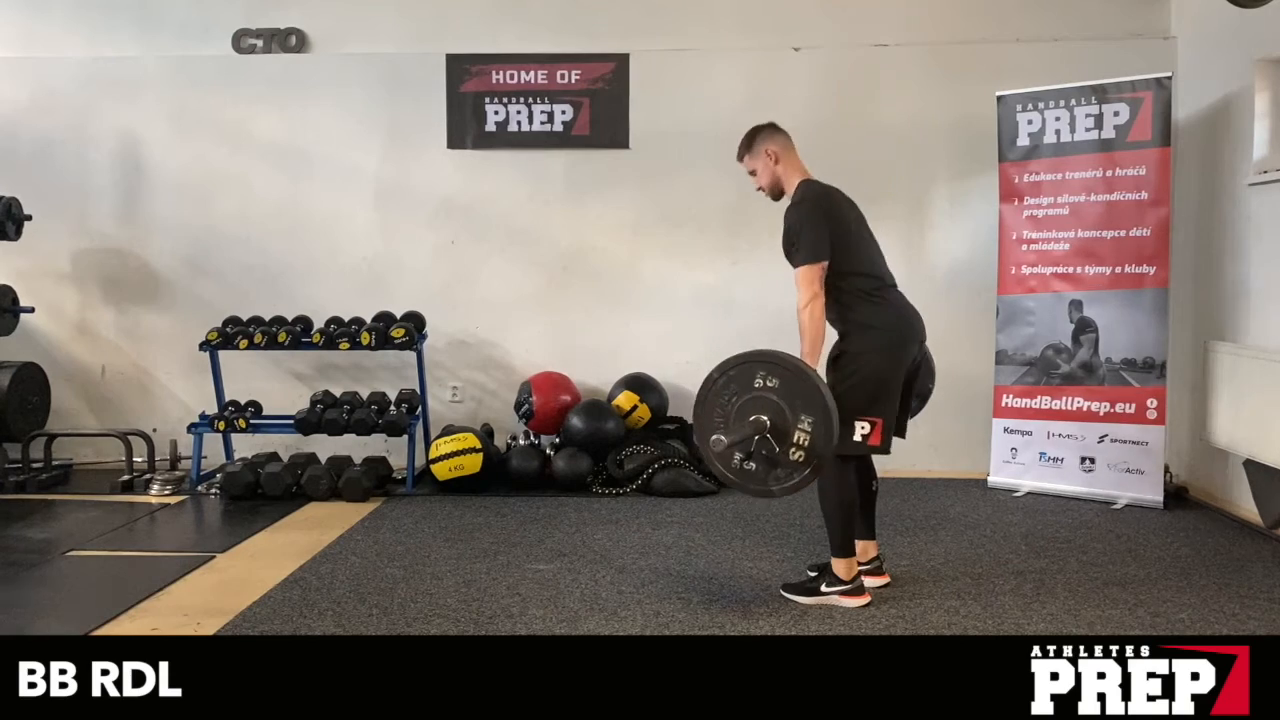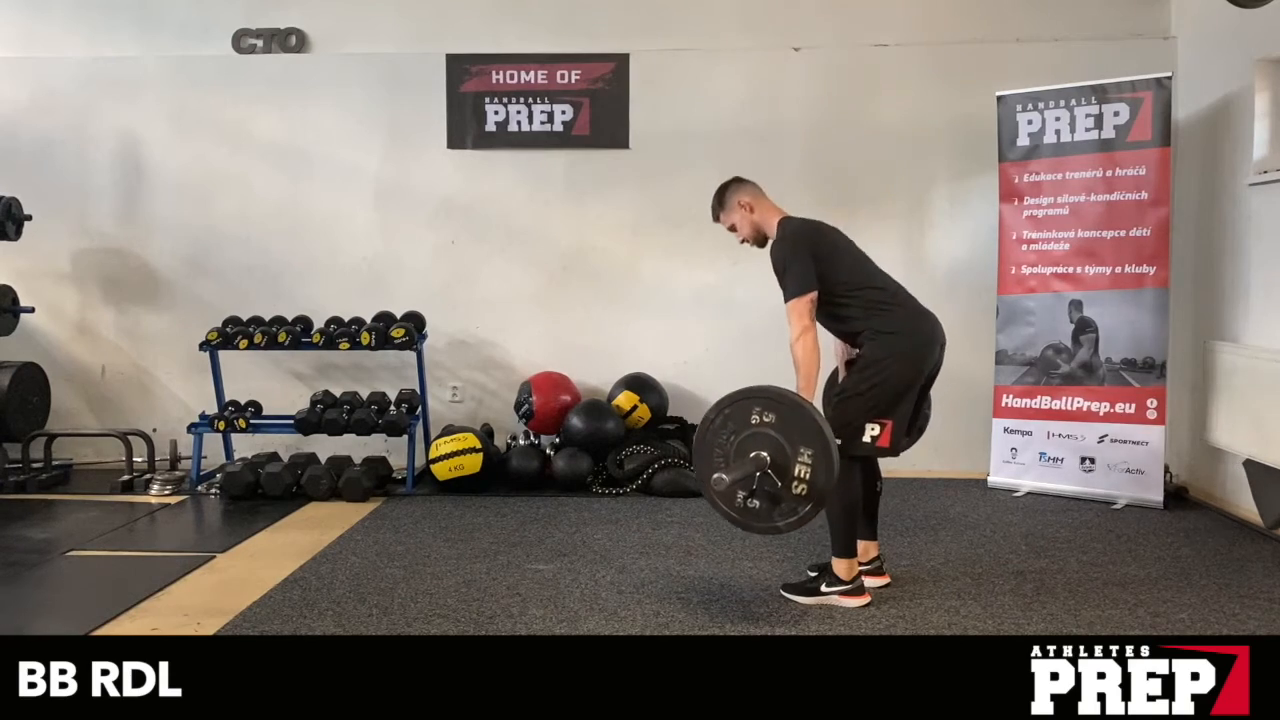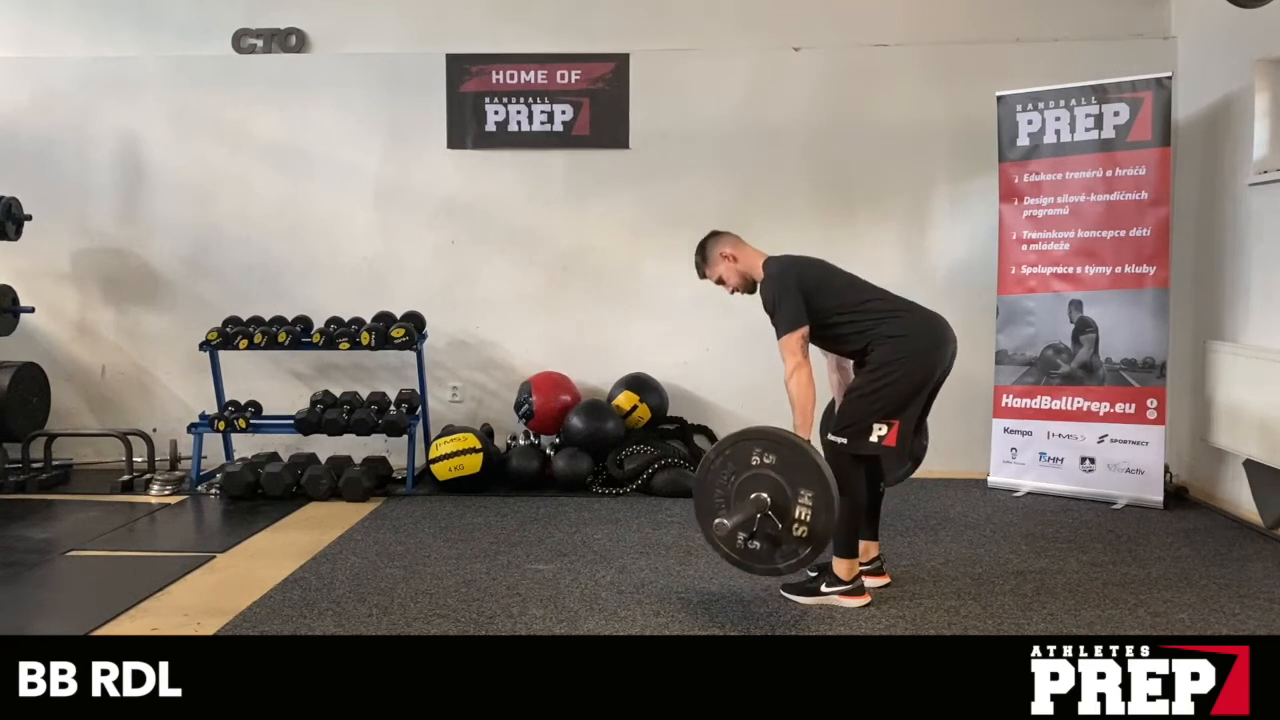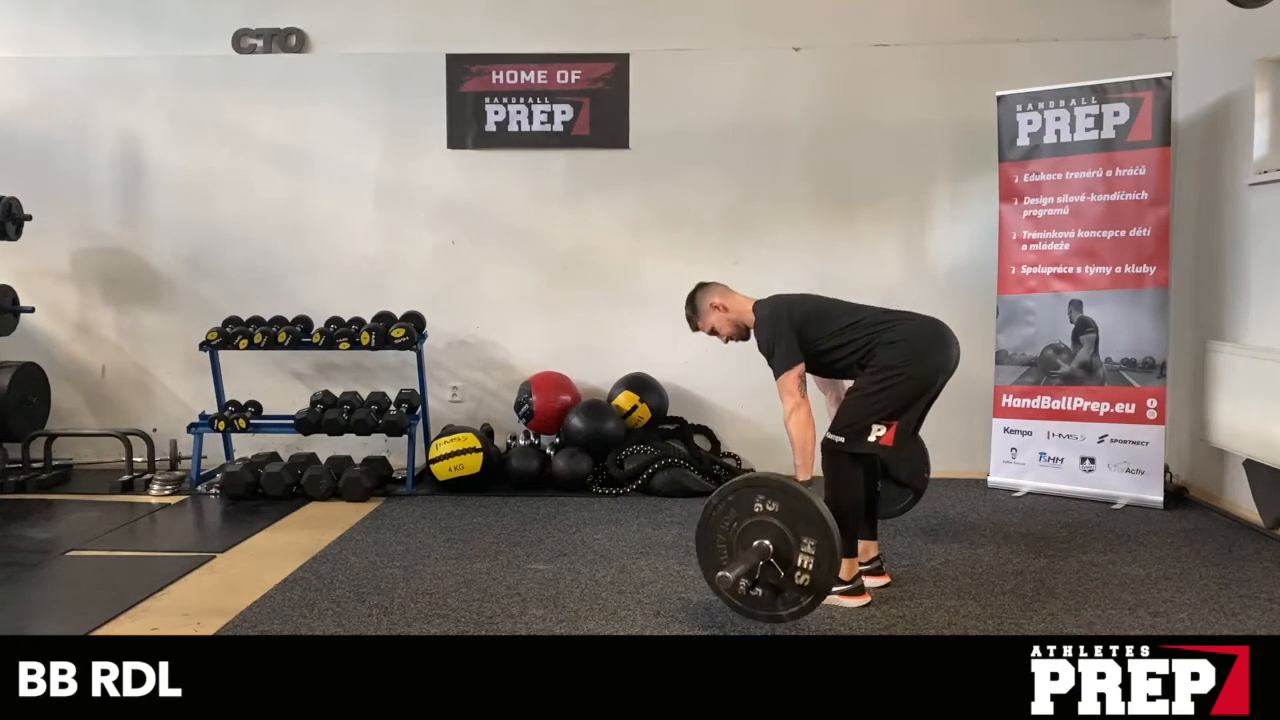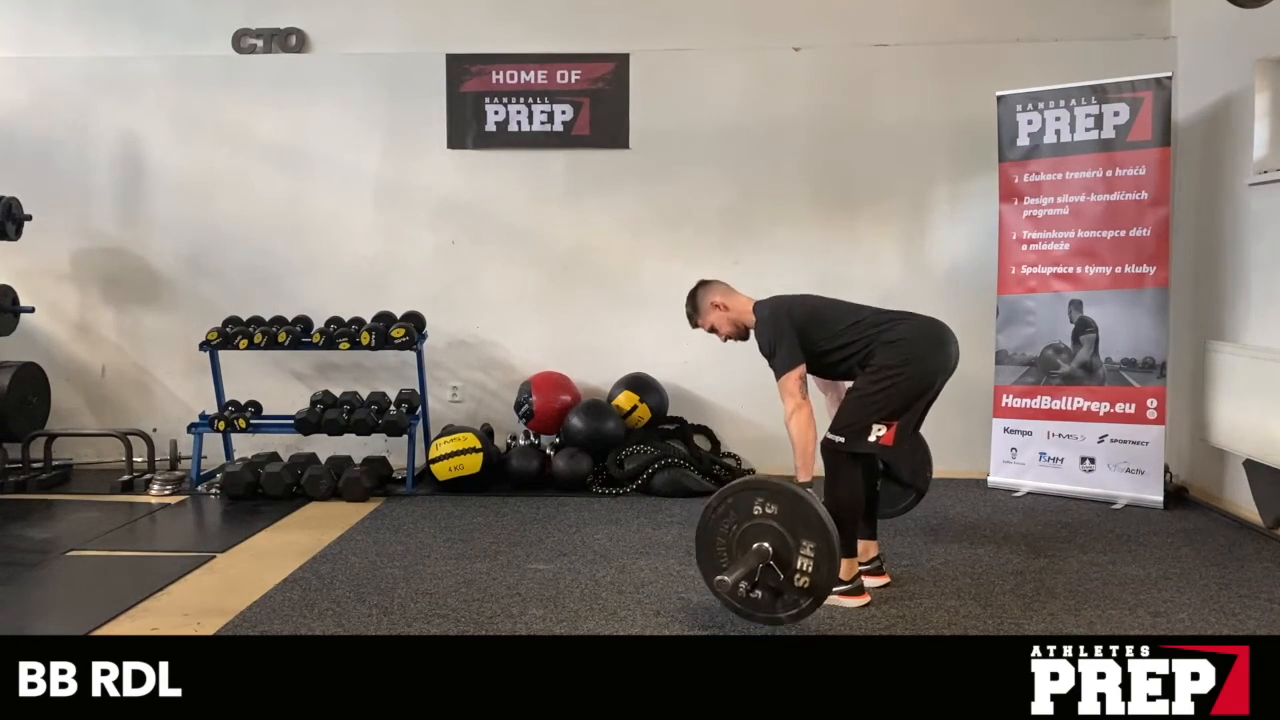
dt=0.3s
person 1, frame 1
left shoulder: (804, 208)
right shoulder: (827, 199)
left elbow: (812, 297)
left hip: (877, 337)
right hip: (899, 329)
left knee: (831, 448)
right knee: (850, 445)
left ankle: (843, 579)
right ankle: (867, 558)
person 1, frame 2
left shoulder: (789, 243)
right shoulder: (808, 234)
left elbow: (803, 330)
right wrist: (849, 376)
left hip: (898, 343)
right hip: (920, 336)
left knee: (838, 448)
right knee: (855, 448)
left ankle: (844, 578)
right ankle: (868, 559)
person 1, frame 3
left shoulder: (777, 282)
right shoulder: (793, 273)
left elbow: (796, 367)
right elbow: (837, 352)
left wrist: (801, 444)
right wrist: (847, 413)
left hip: (910, 344)
right hip: (931, 338)
left knee: (843, 445)
right knee: (860, 442)
left ankle: (844, 579)
right ankle: (868, 558)
person 1, frame 4
left shoulder: (770, 323)
right shoulder: (785, 314)
left elbow: (796, 406)
right elbow: (833, 385)
left wrist: (802, 485)
right wrist: (847, 433)
left hip: (913, 352)
right hip: (932, 345)
left knee: (840, 448)
right knee: (855, 445)
left ankle: (844, 577)
right ankle: (868, 558)
person 1, frame 5
left shoulder: (770, 323)
right shoulder: (785, 313)
left elbow: (797, 408)
right elbow: (833, 386)
left wrist: (803, 487)
right wrist: (846, 434)
left hip: (914, 352)
right hip: (928, 344)
left knee: (841, 449)
right knee: (855, 446)
left ankle: (846, 576)
right ankle: (867, 558)
